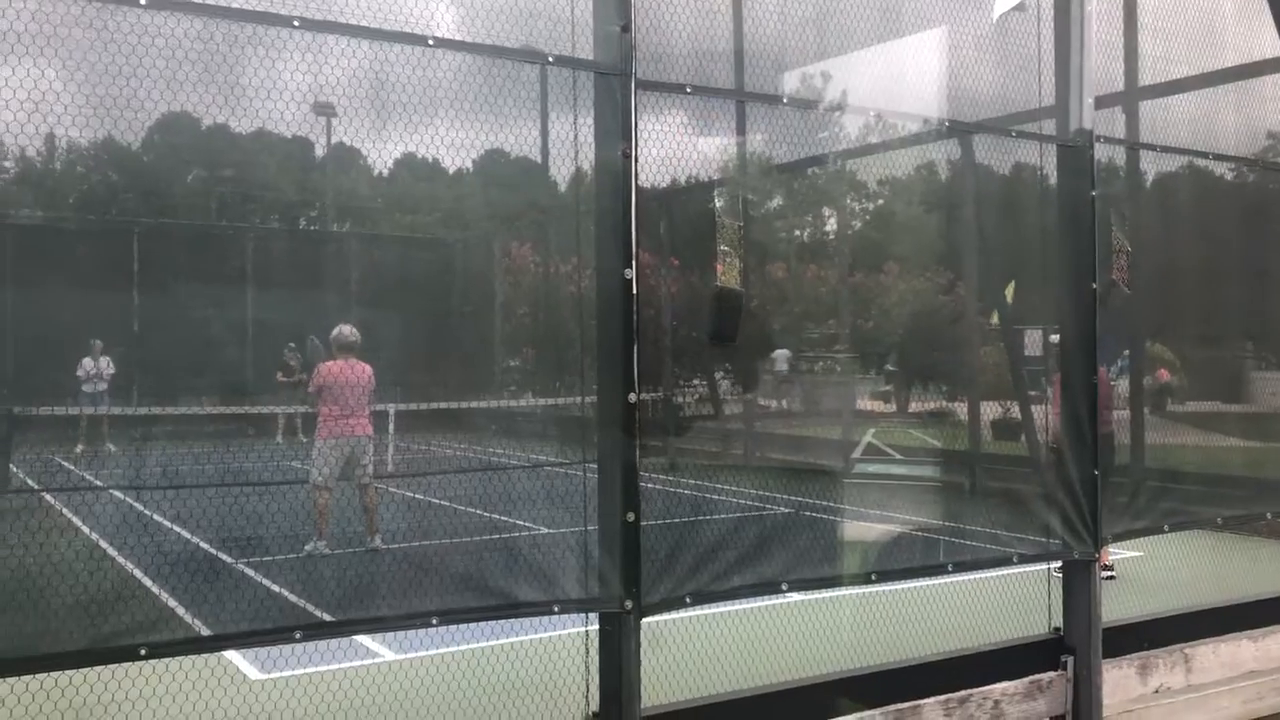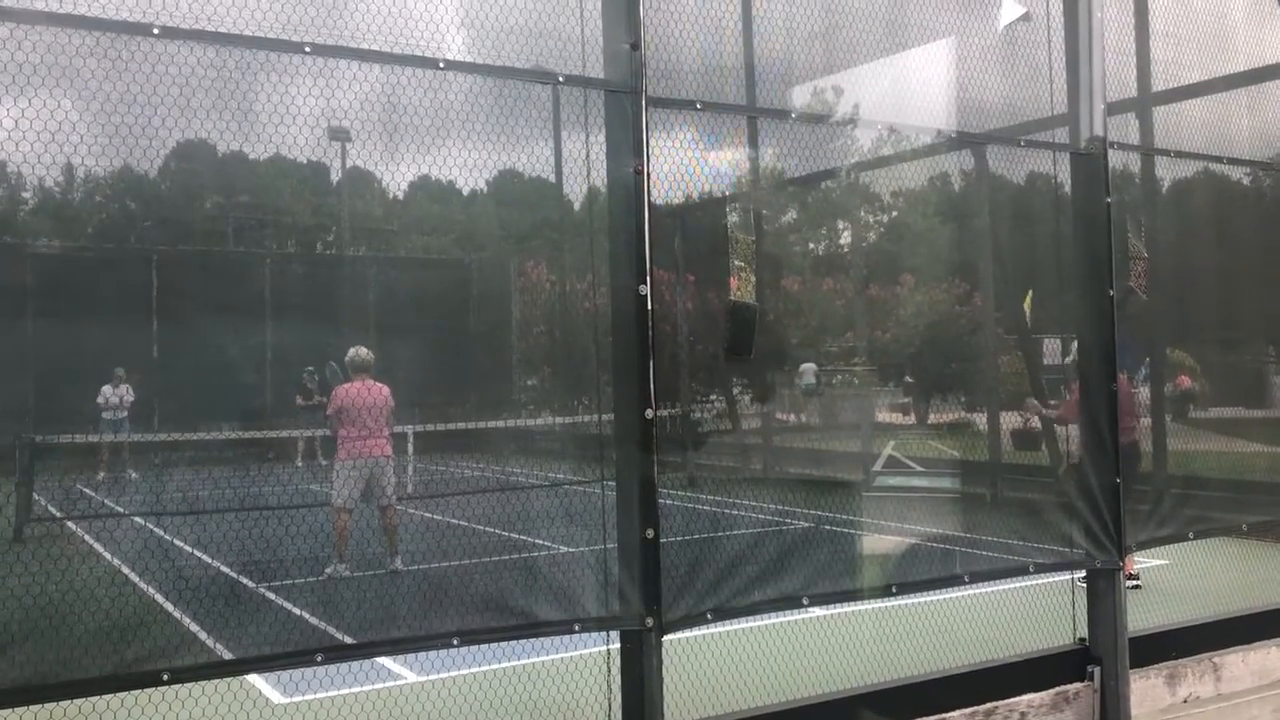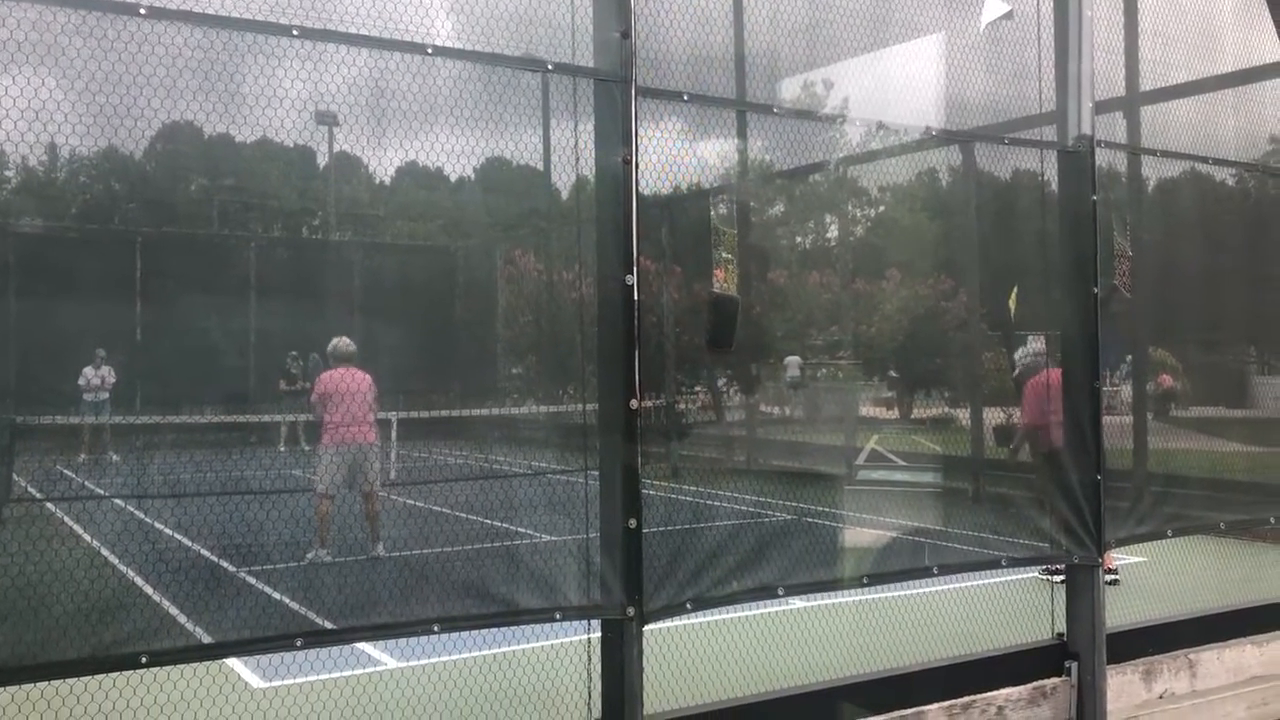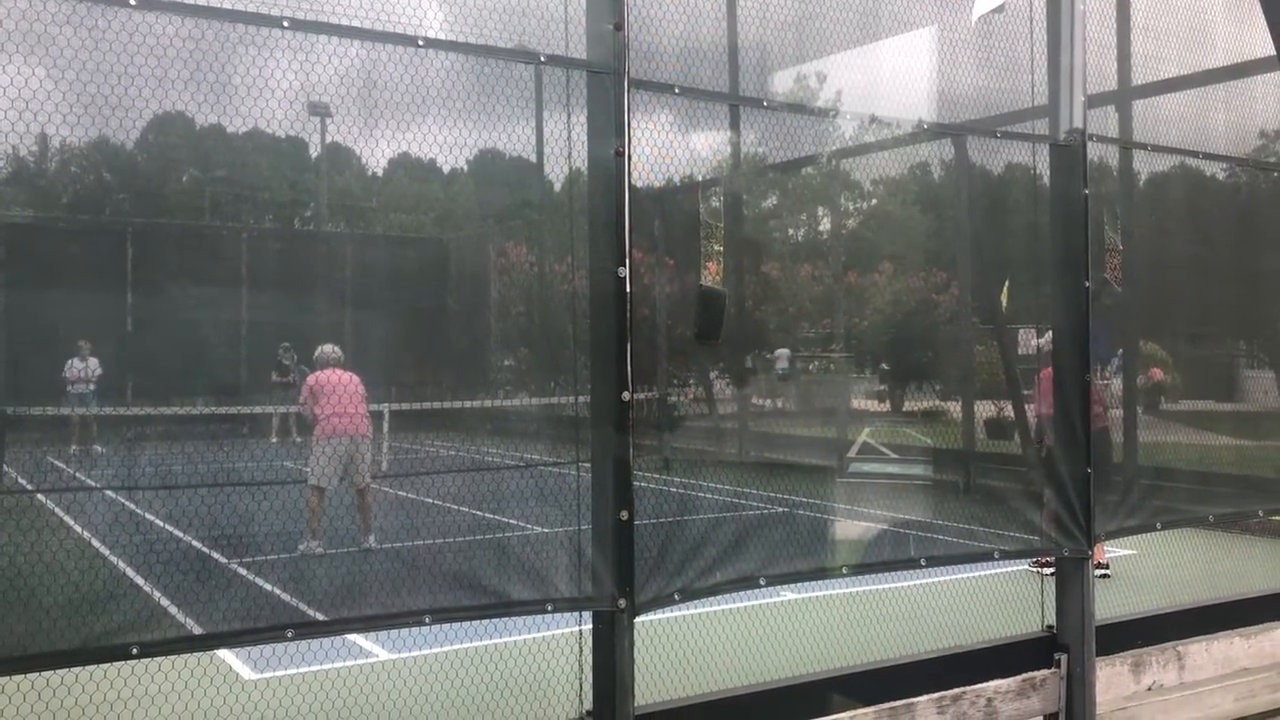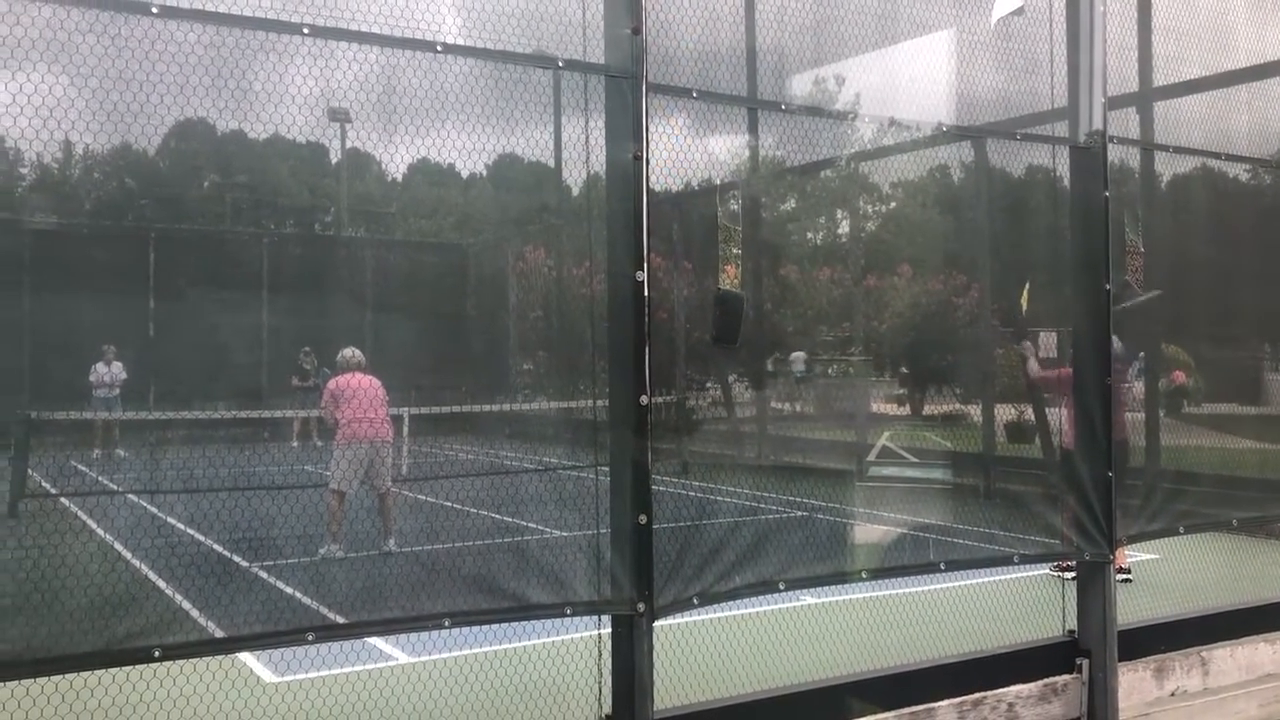
dt=1s
person 1, frame 1
left shoulder: (1065, 377)
right shoulder: (1102, 374)
left elbow: (1060, 416)
right elbow: (1108, 408)
left wrist: (1055, 443)
right hip: (1102, 442)
right ankle: (1104, 561)
person 1, frame 2
right shoulder: (1123, 380)
left elbow: (1066, 417)
right elbow: (1133, 416)
left wrist: (1040, 411)
right hip: (1129, 448)
right ankle: (1129, 570)
person 1, frame 3
left shoulder: (1034, 385)
right shoulder: (1065, 376)
left elbow: (1030, 426)
left wrist: (1014, 448)
left hip: (1058, 450)
left knee: (1058, 507)
left ankle: (1059, 565)
right ankle: (1108, 565)
person 1, frame 4
left shoulder: (1046, 376)
left elbow: (1045, 416)
right elbow: (1102, 408)
left wrist: (1037, 442)
right hip: (1097, 438)
left ankle: (1048, 558)
right ankle: (1099, 558)
person 1, frame 5
left shoulder: (1075, 378)
right shoulder: (1116, 376)
left elbow: (1037, 376)
left wrist: (1030, 355)
right hip: (1116, 447)
left ankle: (1069, 562)
right ankle: (1121, 562)
person 2, frame 1
left shoulder: (324, 370)
right shoulder: (367, 371)
left elbow: (315, 401)
left hip: (331, 435)
right hip: (361, 434)
left knee: (322, 487)
right knee: (367, 485)
left ankle: (320, 541)
right ankle: (374, 537)
person 2, frame 2
left shoulder: (340, 393)
right shoulder: (385, 391)
left elbow: (335, 428)
left hip: (350, 456)
right hip: (382, 454)
left knee: (342, 509)
right knee: (388, 506)
left ankle: (341, 563)
right ankle: (395, 558)
person 2, frame 3
left shoulder: (324, 379)
right shoulder: (367, 379)
left elbow: (319, 415)
left hip: (335, 441)
right hip: (366, 440)
left knee: (324, 495)
right knee: (370, 493)
left ankle: (322, 549)
right ankle: (376, 544)
person 2, frame 4
left shoulder: (312, 380)
right shoulder: (355, 378)
left elbow: (308, 413)
left hip: (330, 434)
right hip: (360, 432)
left knee: (317, 487)
right knee: (363, 486)
left ankle: (313, 541)
right ankle: (368, 537)
person 2, frame 5
left shoulder: (334, 384)
right shoulder: (376, 383)
left elbow: (329, 417)
left hip: (351, 438)
right hip: (382, 437)
left knee: (336, 492)
right knee: (384, 490)
left ankle: (334, 545)
right ankle: (389, 540)
